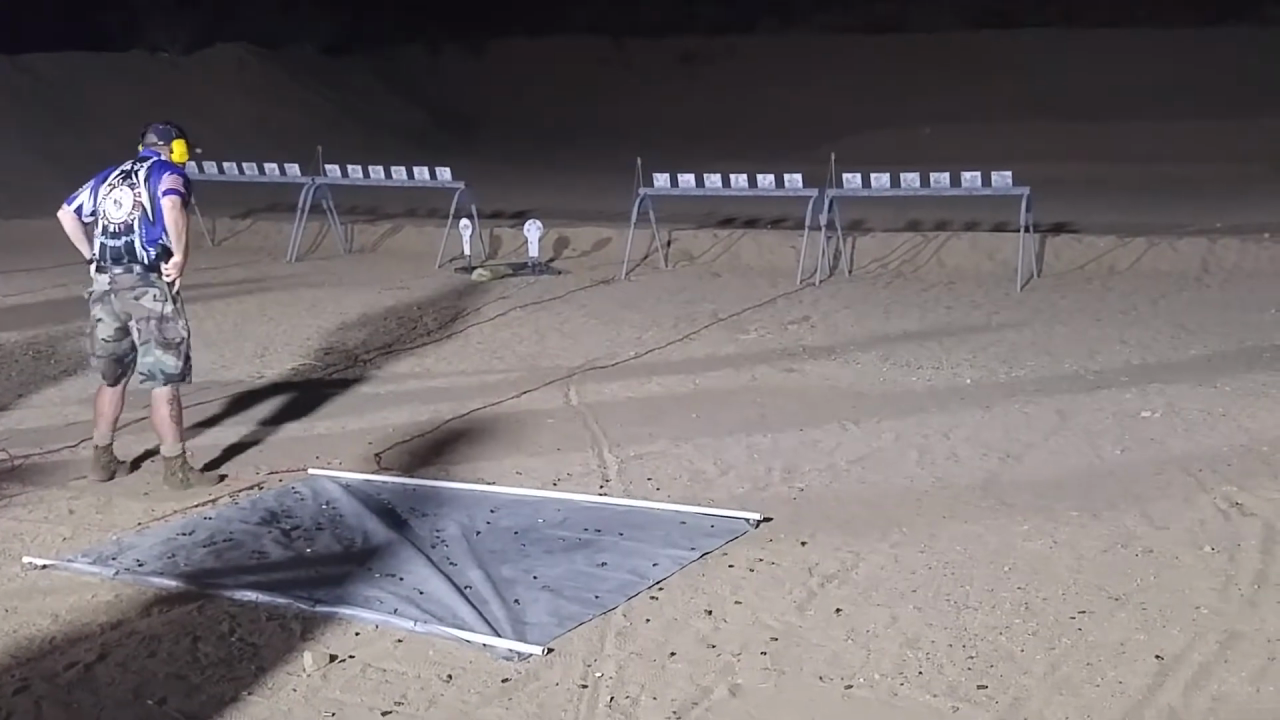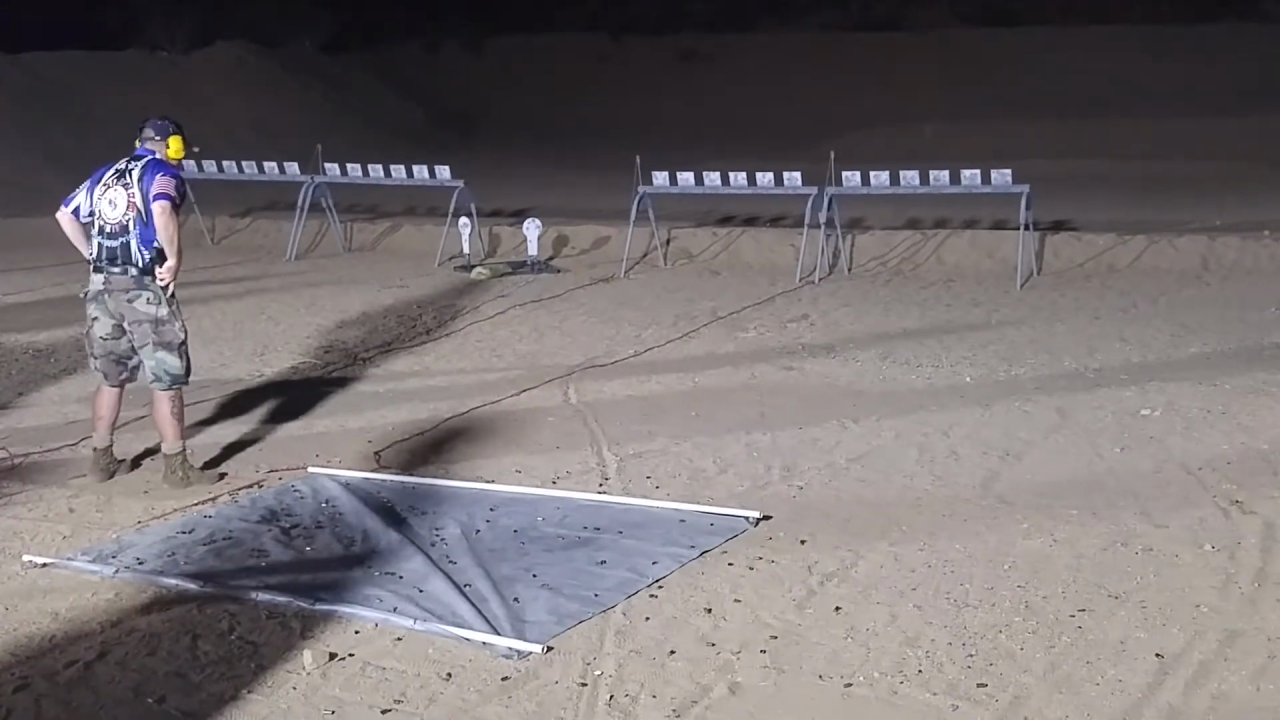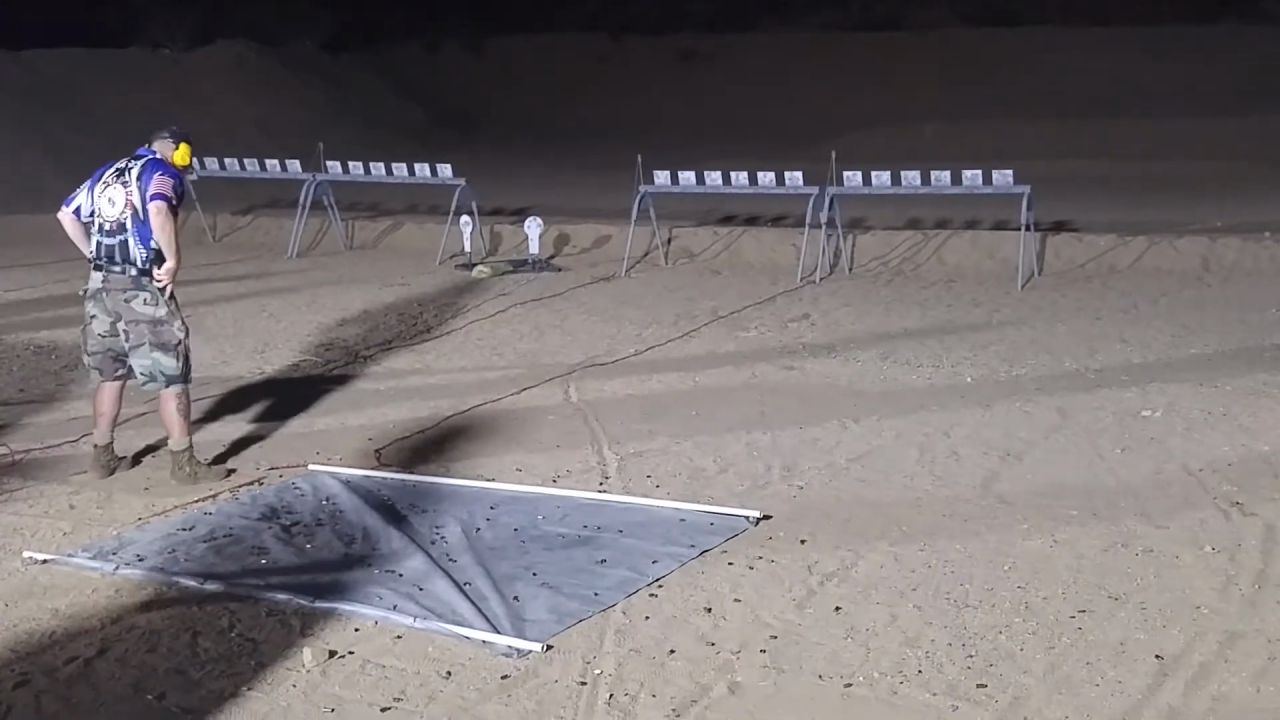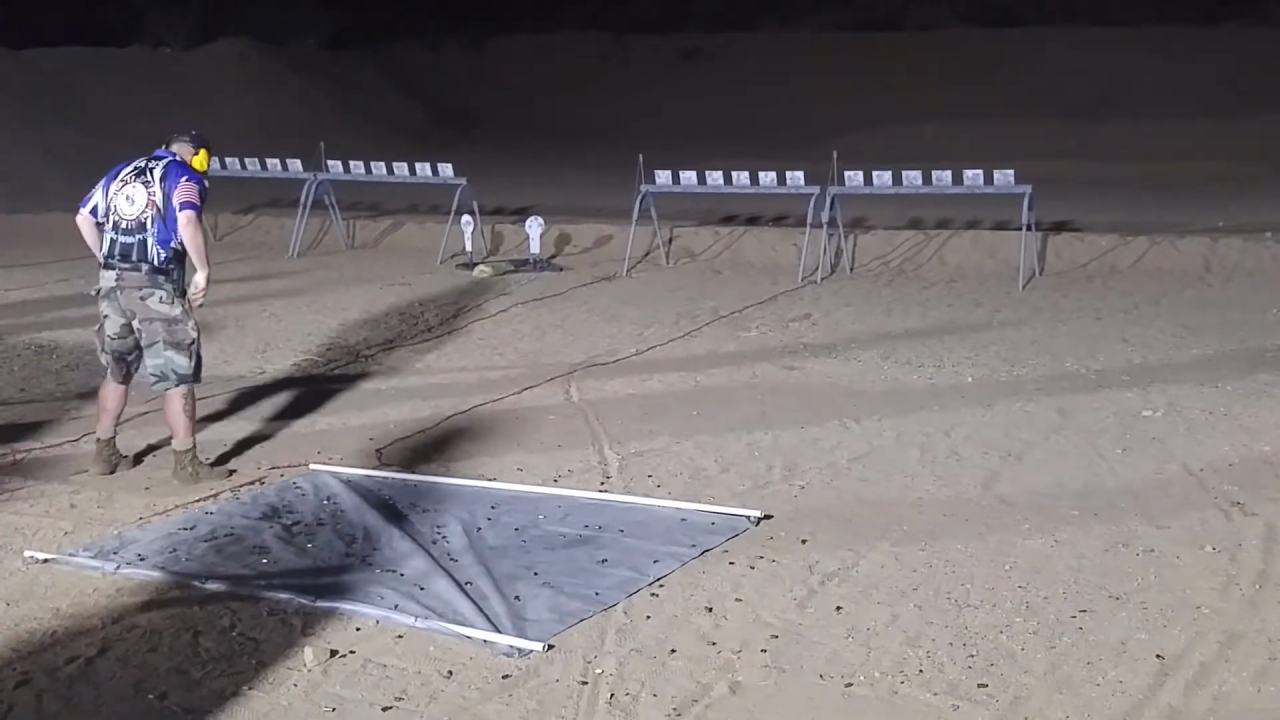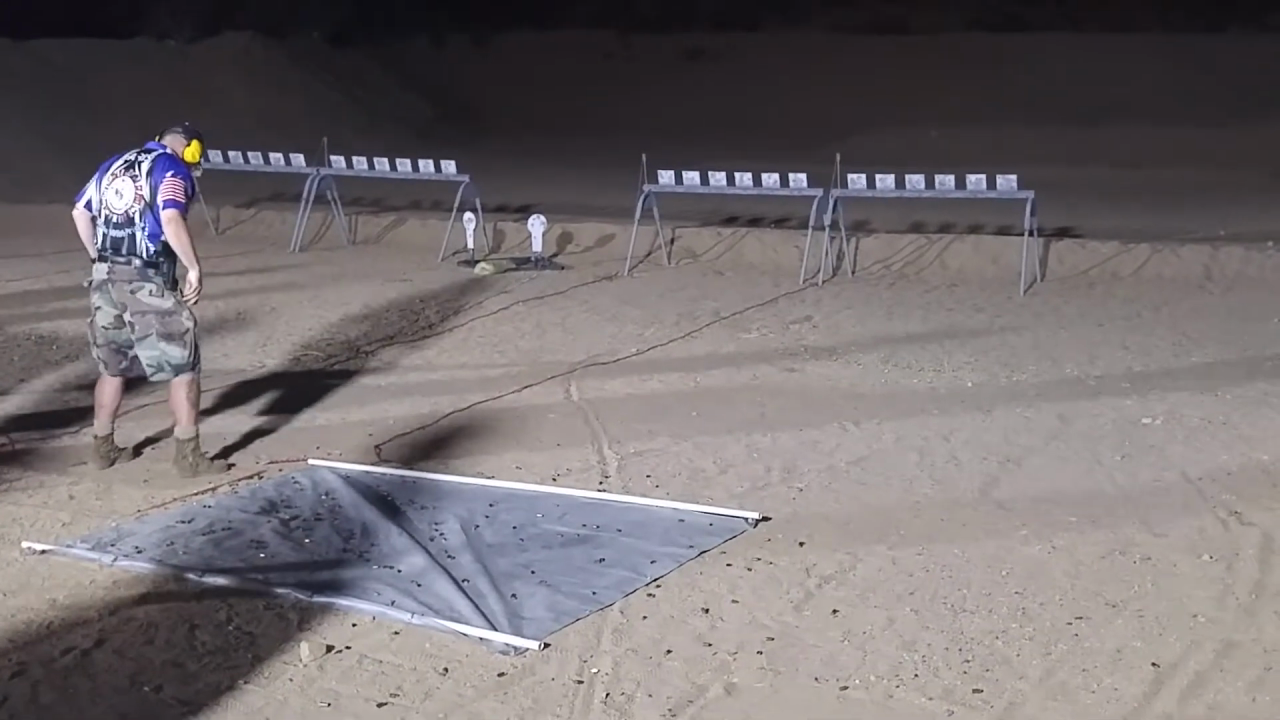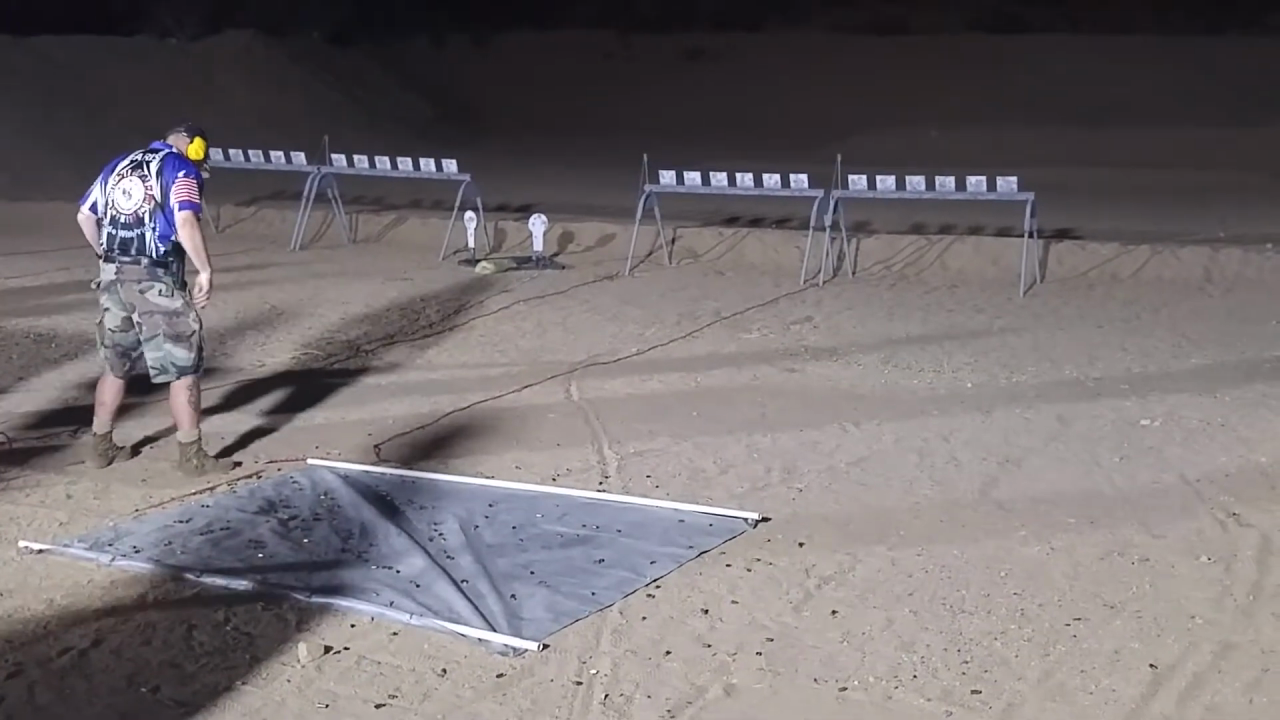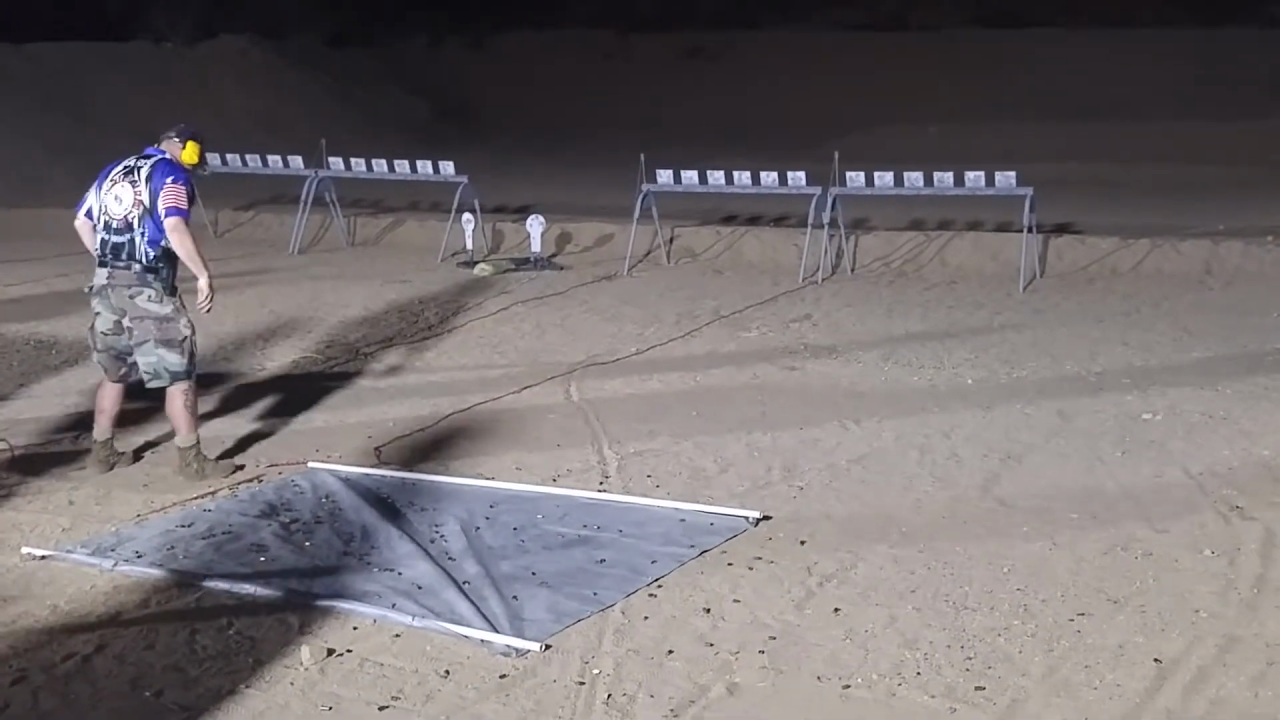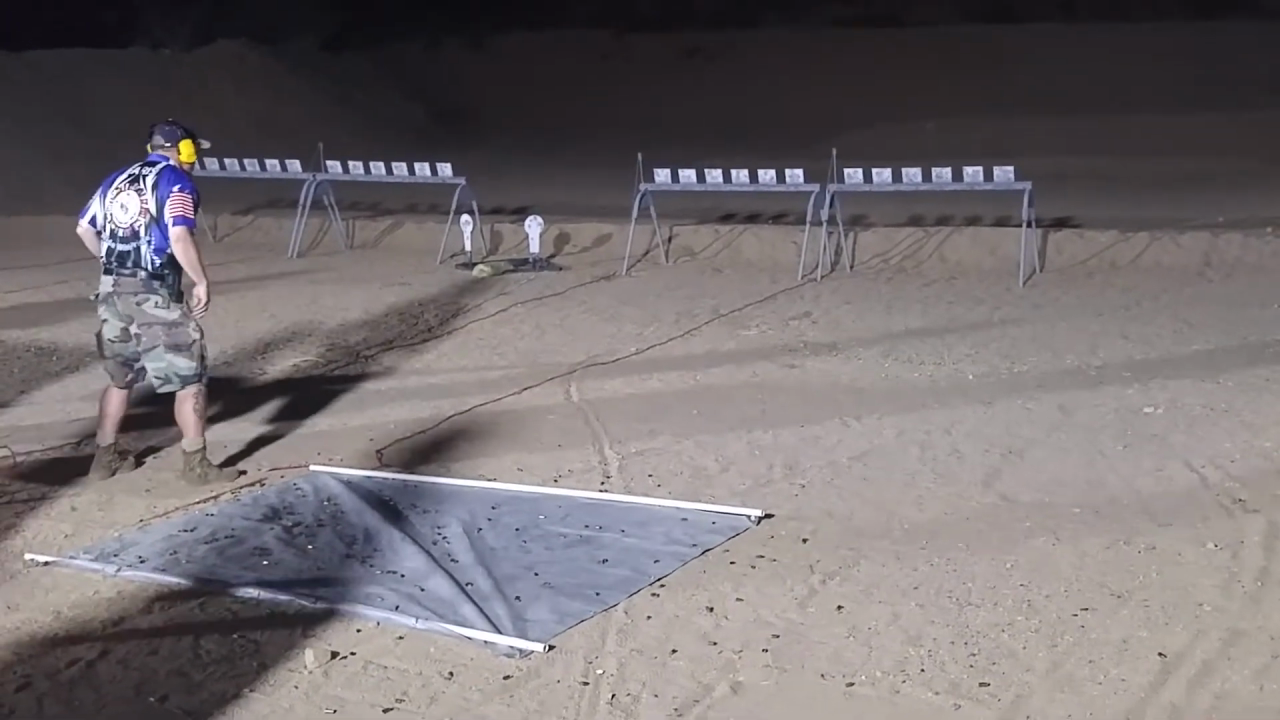
dt=0.3s
person 1, frame 1
left shoulder: (109, 176)
right shoulder: (169, 173)
left elbow: (67, 213)
right elbow: (172, 206)
left wrist: (92, 257)
right wrist: (180, 256)
left hip: (106, 285)
right hip: (148, 285)
left knee: (112, 376)
right knee: (164, 379)
left ankle: (102, 459)
right ankle: (176, 468)
person 1, frame 2
left shoulder: (106, 174)
right shoulder: (164, 172)
left elbow: (65, 214)
right elbow: (162, 211)
left wrist: (92, 257)
right wrist: (173, 260)
left hip: (102, 285)
right hip: (144, 287)
left knee: (112, 377)
right knee: (166, 379)
left ankle: (101, 459)
right ankle: (176, 467)
person 1, frame 3
left shoulder: (106, 173)
right shoulder: (164, 172)
left elbow: (67, 215)
right elbow: (158, 211)
right wrist: (172, 260)
left hip: (101, 283)
right hip: (142, 286)
left knee: (110, 372)
right knee: (171, 375)
left ankle: (103, 456)
right ankle: (184, 462)
person 1, frame 4
left shoulder: (122, 172)
right shoulder: (185, 176)
left elbow: (84, 217)
right elbow: (188, 221)
right wrist: (202, 271)
left hip: (113, 282)
right hip: (156, 285)
left knee: (117, 370)
right knee: (179, 375)
left ankle: (104, 452)
right ankle: (186, 463)
person 1, frame 5
left shoulder: (114, 164)
right shoulder: (174, 169)
left elbow: (80, 212)
right elbow: (170, 220)
left wrist: (98, 258)
right wrist: (194, 268)
left hip: (106, 276)
right hip: (147, 279)
left knee: (113, 365)
right knee: (182, 365)
left ankle: (103, 447)
right ankle: (189, 454)
person 1, frame 6
left shoulder: (119, 165)
right shoulder: (182, 168)
left elbow: (85, 215)
right elbow: (185, 221)
right wrist: (205, 270)
left hip: (113, 276)
right hip: (156, 280)
left knee: (116, 364)
right knee: (184, 367)
left ankle: (101, 445)
right ankle: (192, 455)
person 1, frame 7
left shoulder: (114, 170)
right shoulder: (173, 174)
left elbow: (82, 222)
right elbow: (174, 228)
right wrist: (204, 275)
left hip: (106, 282)
right hip: (148, 286)
left knee: (115, 371)
right knee: (179, 373)
left ankle: (102, 452)
right ankle: (192, 460)
person 1, frame 8
left shoulder: (118, 179)
right shoulder: (178, 182)
left elbow: (85, 228)
right elbow: (179, 238)
right wrist: (202, 283)
left hip: (112, 289)
right hip: (153, 292)
left knee: (120, 377)
right knee: (189, 376)
left ankle: (105, 457)
right ankle: (196, 464)
